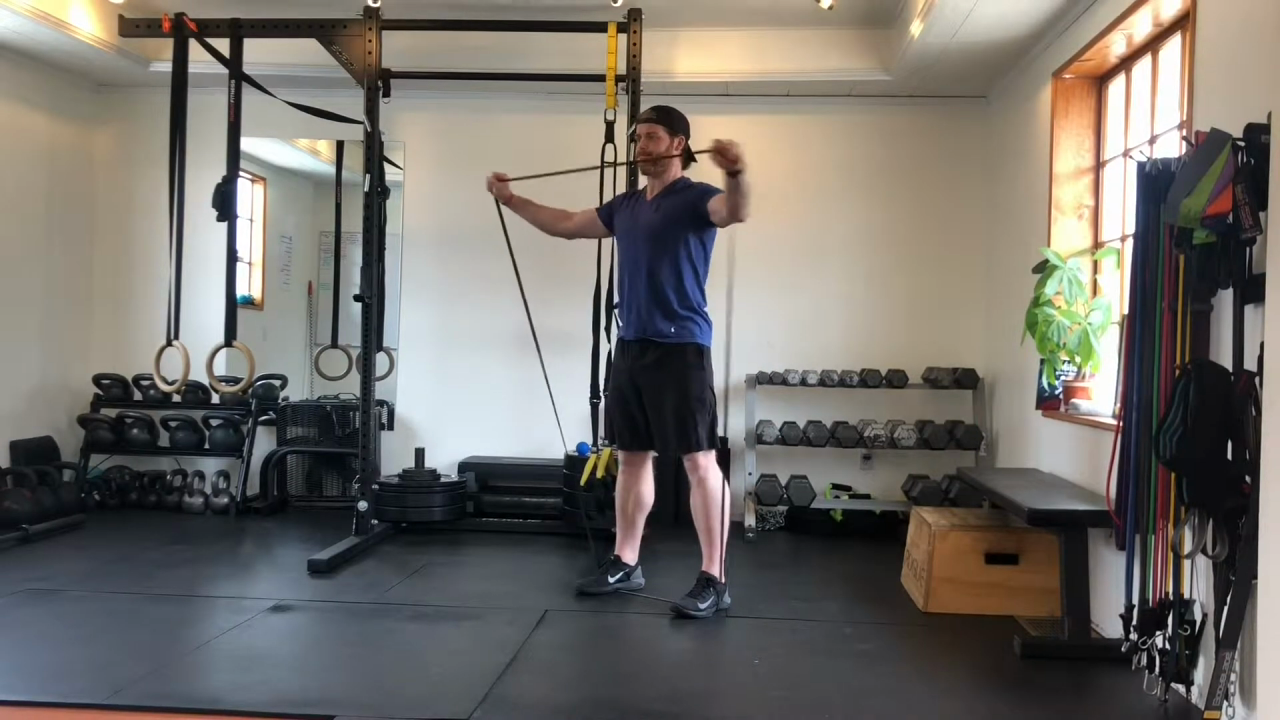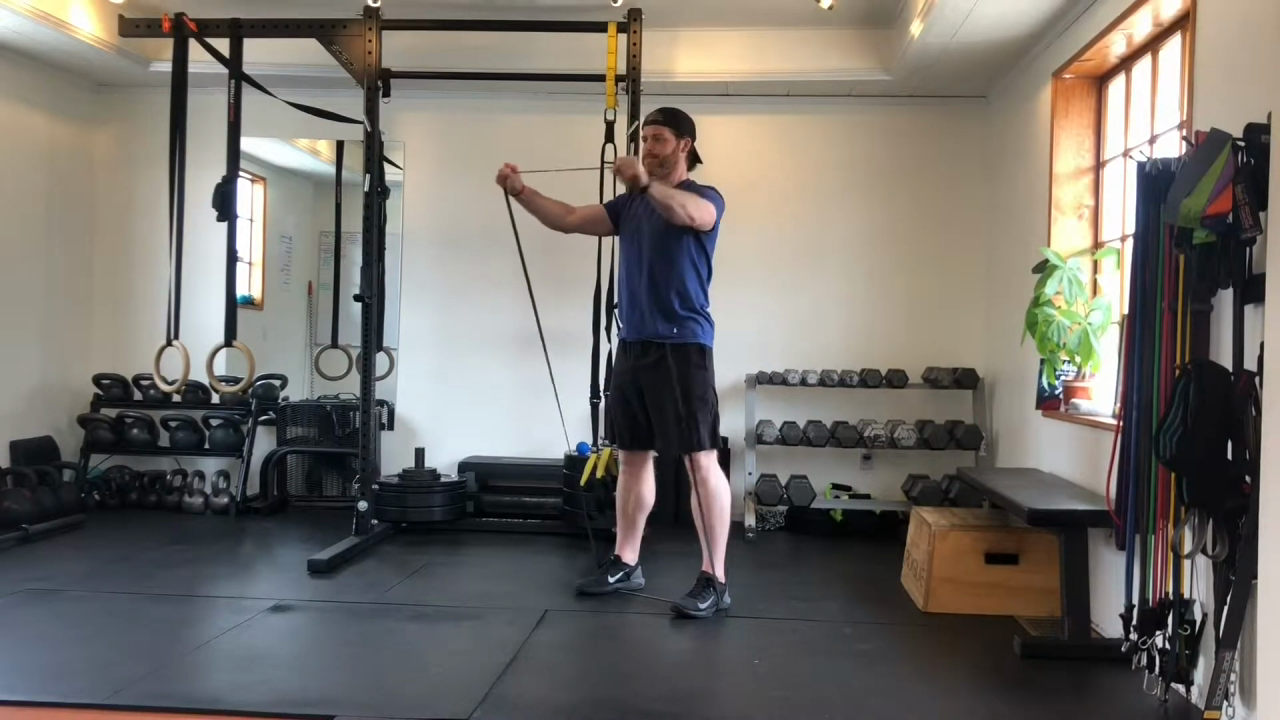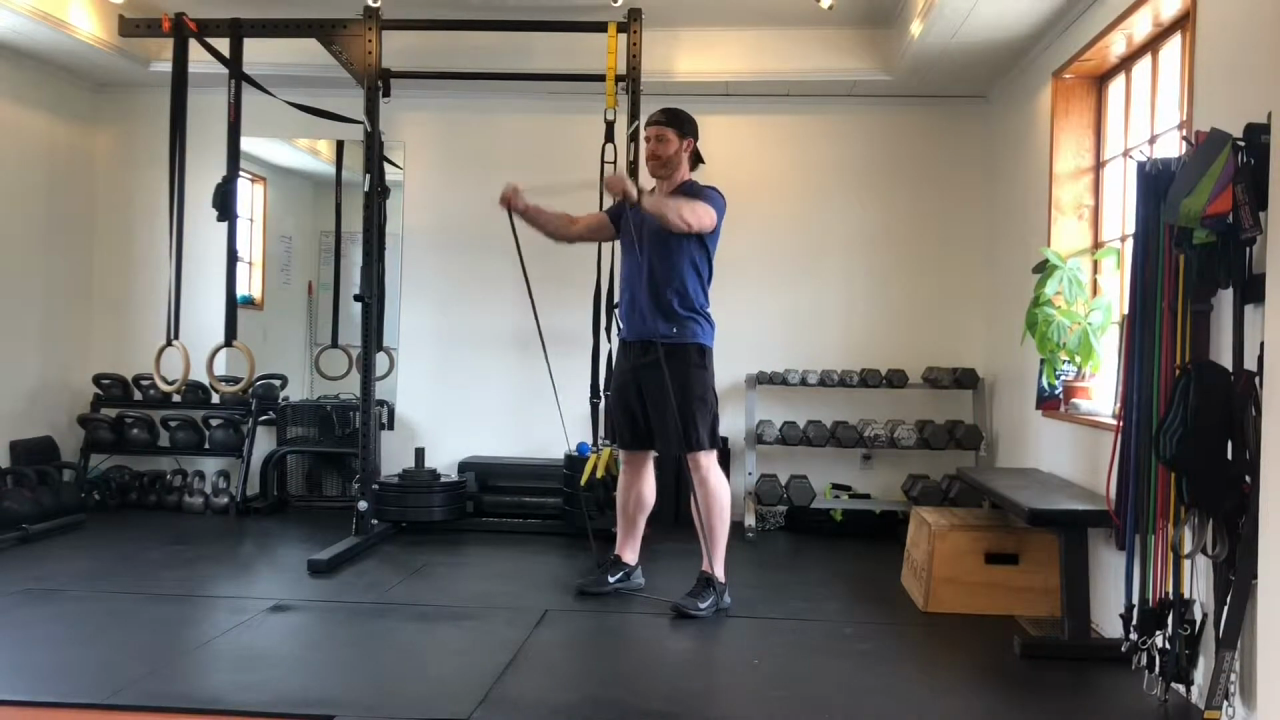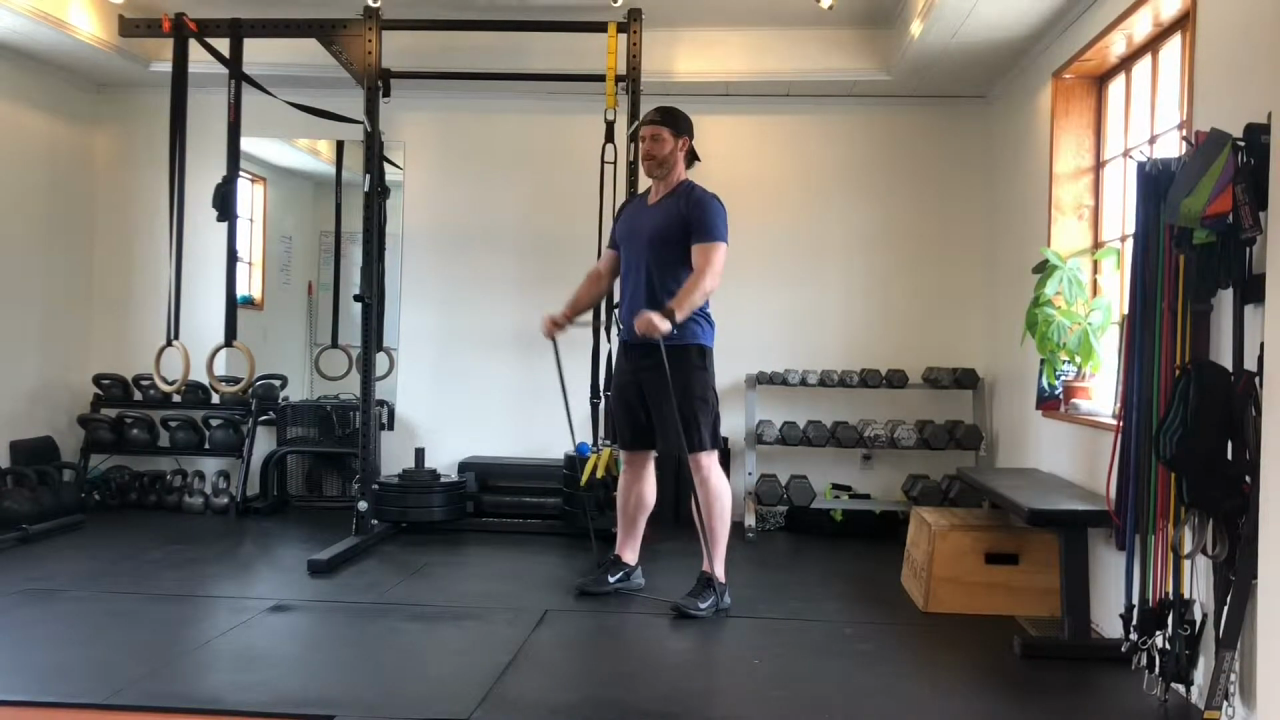
dt=0.3s
person 1, frame 1
left shoulder: (694, 197)
right shoulder: (626, 206)
left elbow: (733, 211)
right elbow: (565, 224)
left wrist: (735, 175)
right wrist: (511, 199)
left hip: (680, 346)
right hip: (631, 346)
left knee: (698, 461)
right knee: (631, 457)
left ankle: (713, 579)
right ankle: (624, 563)
person 1, frame 2
left shoulder: (698, 196)
right shoulder: (630, 206)
left elbow: (691, 213)
right elbow: (569, 219)
left wrist: (647, 180)
right wrist: (520, 191)
left hip: (682, 346)
right hip: (632, 346)
left knee: (700, 460)
right knee: (632, 458)
left ankle: (714, 579)
right ankle: (625, 563)
person 1, frame 3
left shoulder: (704, 198)
right shoulder: (630, 208)
left elbow: (684, 217)
right elbow: (573, 228)
left wrist: (638, 199)
right wrist: (525, 208)
left hip: (682, 346)
right hip: (633, 346)
left knee: (701, 460)
right knee: (633, 457)
left ankle: (714, 580)
right ankle: (625, 563)
person 1, frame 4
left shoulder: (701, 205)
right shoulder: (631, 210)
left elbow: (708, 272)
right elbow: (603, 273)
left wrist: (668, 316)
right wrist: (566, 313)
left hip: (681, 350)
right hip: (632, 350)
left knee: (701, 461)
right knee: (633, 458)
left ankle: (714, 579)
right ankle: (624, 562)
